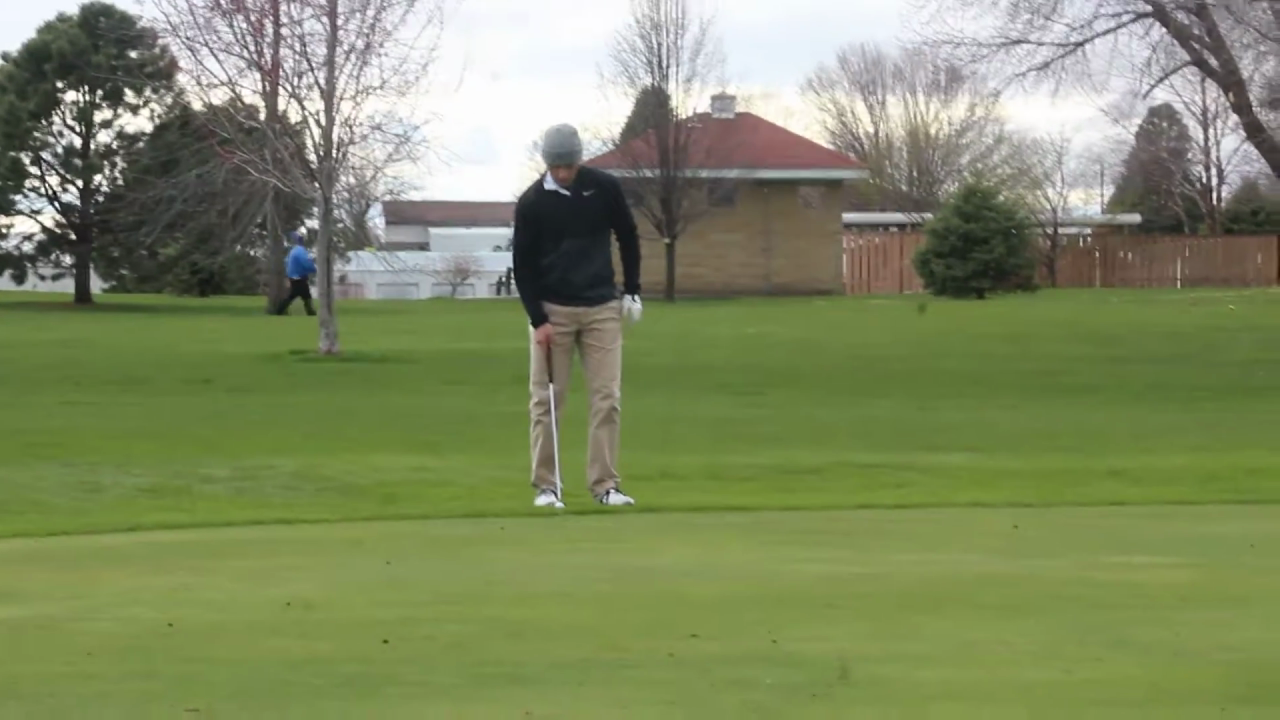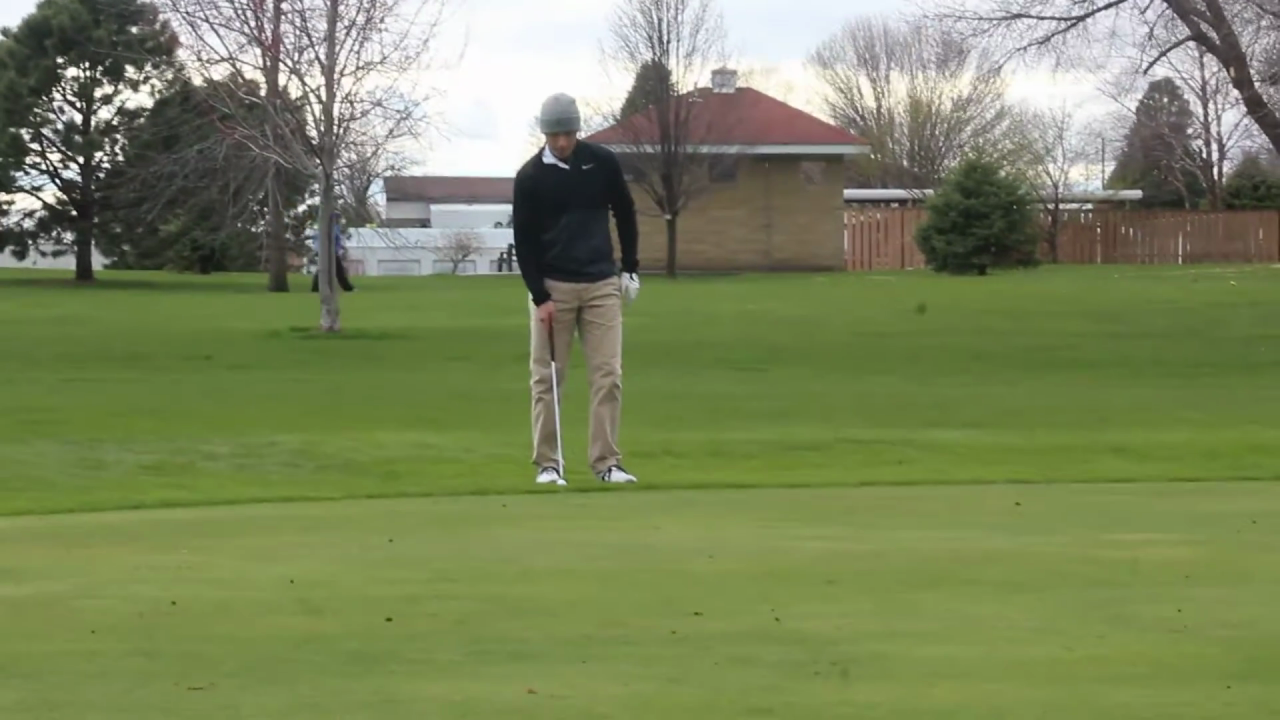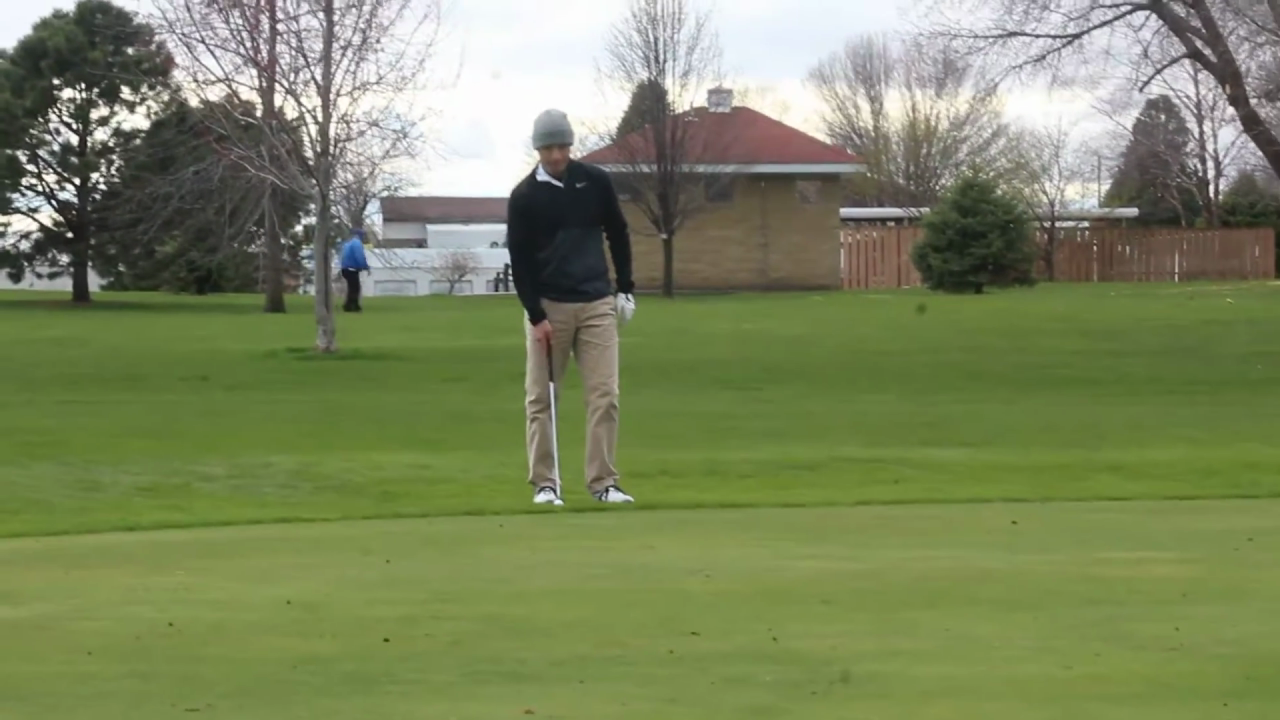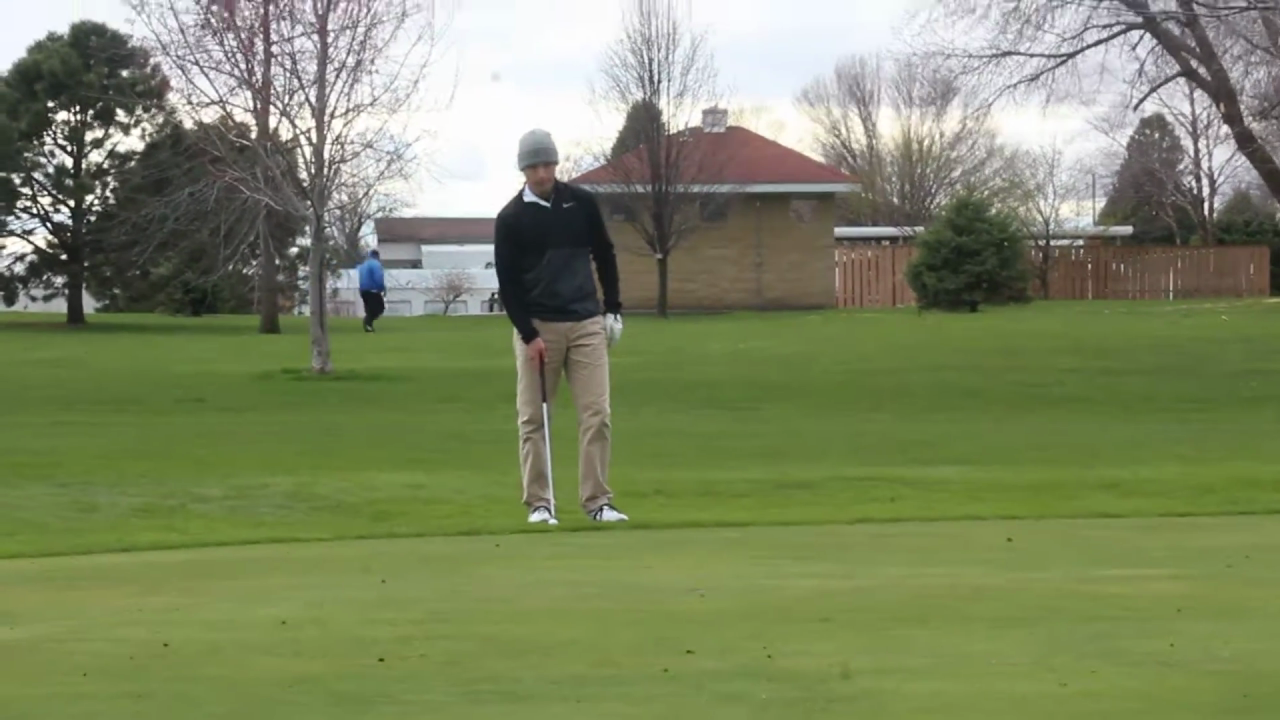
dt=0.4s
person 1, frame 1
left shoulder: (605, 187)
right shoulder: (531, 202)
left elbow: (628, 236)
right elbow: (523, 265)
left wrist: (632, 290)
right wrist: (537, 319)
left hip: (602, 307)
right hip: (552, 310)
left knee: (606, 398)
right knee: (545, 400)
left ankle: (605, 484)
right ankle: (545, 485)
person 1, frame 2
left shoulder: (603, 161)
right shoulder: (530, 177)
left elbow: (625, 213)
right elbow: (524, 241)
left wrist: (630, 268)
right wrist: (539, 296)
left hip: (602, 284)
right hip: (552, 287)
left knee: (607, 375)
right knee: (546, 377)
left ankle: (606, 461)
right ankle: (547, 463)
person 1, frame 3
left shoulder: (596, 181)
right shoulder: (524, 196)
left elbow: (618, 234)
right elbow: (520, 261)
left wrist: (625, 288)
right wrist: (536, 316)
left hip: (597, 303)
right hip: (548, 307)
left knee: (604, 395)
right knee: (540, 398)
left ankle: (603, 482)
right ankle: (544, 483)
person 1, frame 4
left shoulder: (582, 202)
right shoulder: (511, 218)
left elbow: (604, 255)
right elbow: (507, 283)
left wrist: (613, 309)
right wrist: (528, 334)
left hip: (587, 323)
right hip: (537, 327)
left knee: (596, 414)
right knee: (532, 418)
left ankle: (597, 501)
right ankle: (538, 503)
